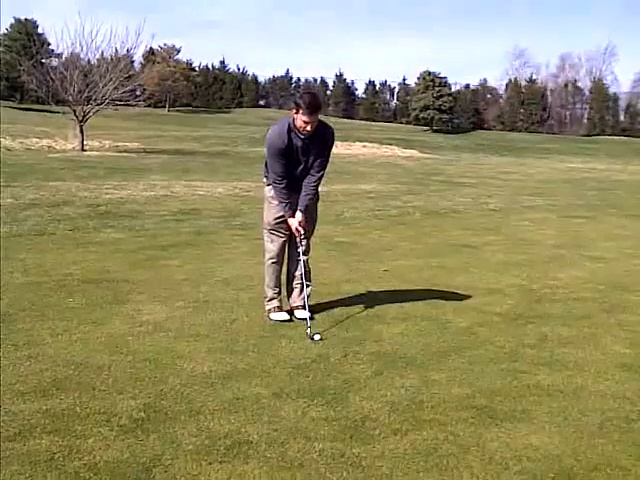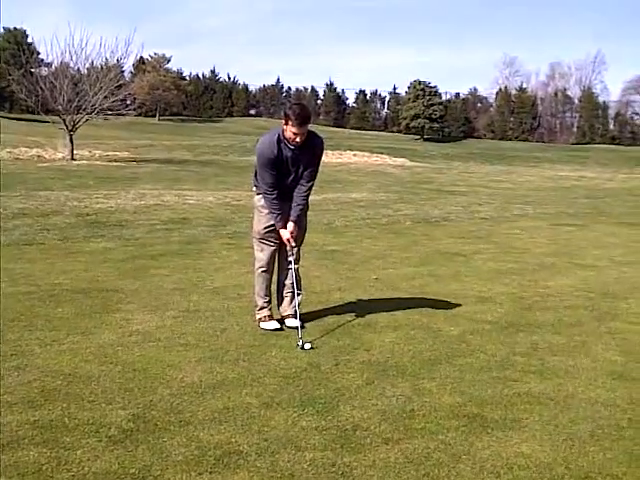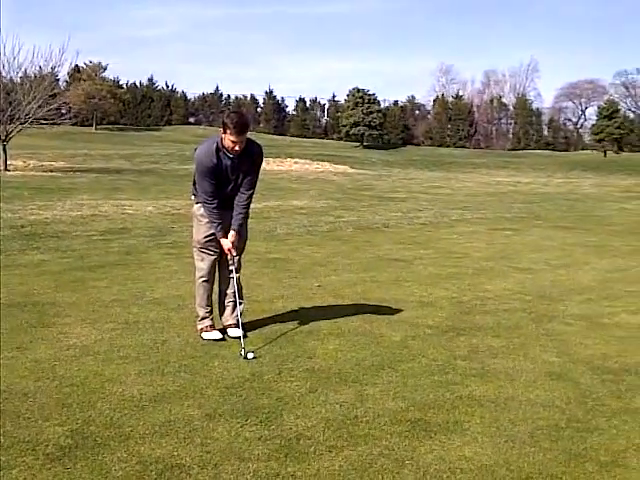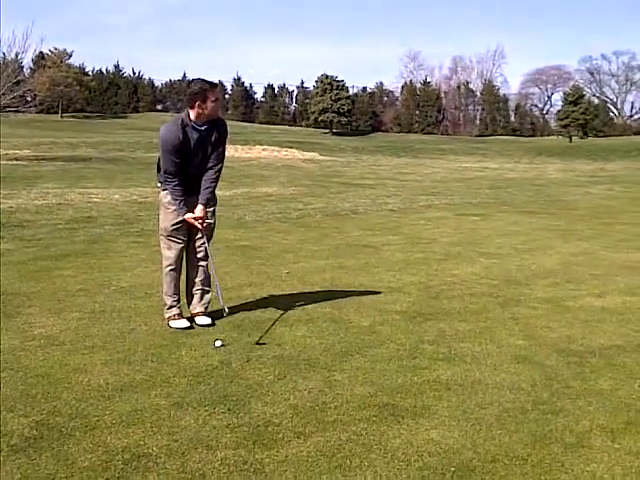
dt=0.7s
person 1, frame 1
left shoulder: (325, 134)
right shoulder: (277, 135)
left elbow: (315, 175)
right elbow: (279, 179)
left wrist: (301, 210)
right wrist: (288, 214)
left hip: (307, 191)
right hip: (278, 190)
left knee: (302, 249)
right knee: (275, 249)
left ankle: (298, 300)
right ankle: (273, 303)
person 1, frame 2
left shoulder: (315, 144)
right shoulder: (267, 145)
left elbow: (305, 184)
right elbow: (269, 189)
left wrist: (293, 220)
right wrist: (279, 226)
left hip: (296, 200)
right hip: (268, 199)
left knee: (292, 257)
right knee: (265, 257)
left ankle: (288, 309)
right ankle: (263, 312)
person 1, frame 3
left shoulder: (254, 151)
right shoulder: (205, 153)
left elbow: (245, 193)
right elbow: (209, 198)
left wrist: (235, 229)
right wrist: (220, 234)
left hip: (236, 209)
right hip: (207, 208)
left knee: (232, 266)
right knee: (206, 266)
left ankle: (230, 319)
right ankle: (205, 321)
person 1, frame 4
left shoulder: (219, 127)
right shoulder: (171, 132)
left elbow: (213, 169)
right elbow: (171, 176)
left wrist: (202, 204)
right wrist: (184, 211)
left hip: (203, 196)
right hip: (174, 195)
left knee: (200, 254)
right knee: (173, 255)
left ankle: (199, 307)
right ankle: (172, 311)
